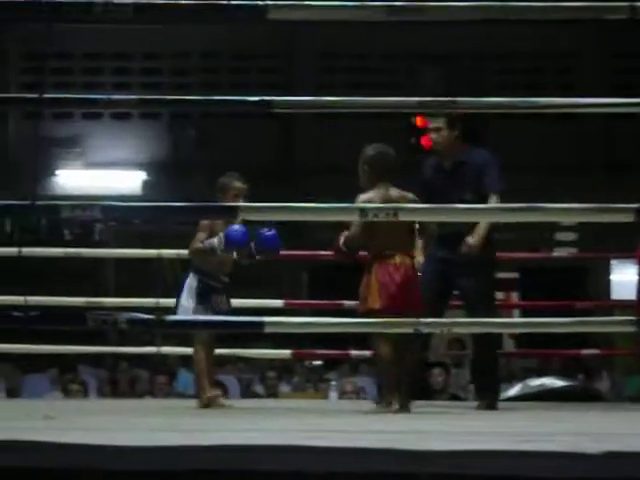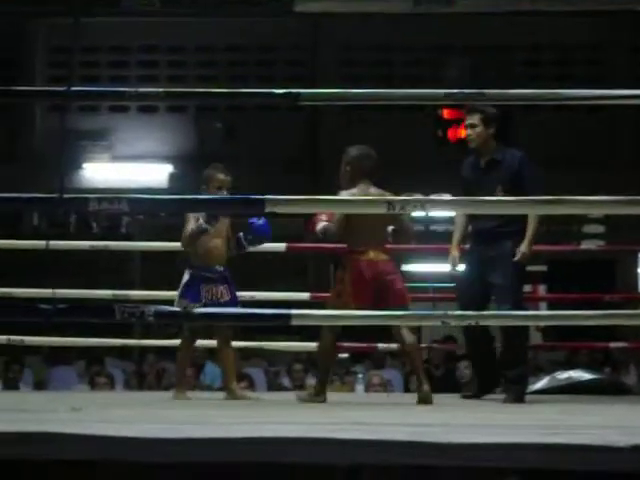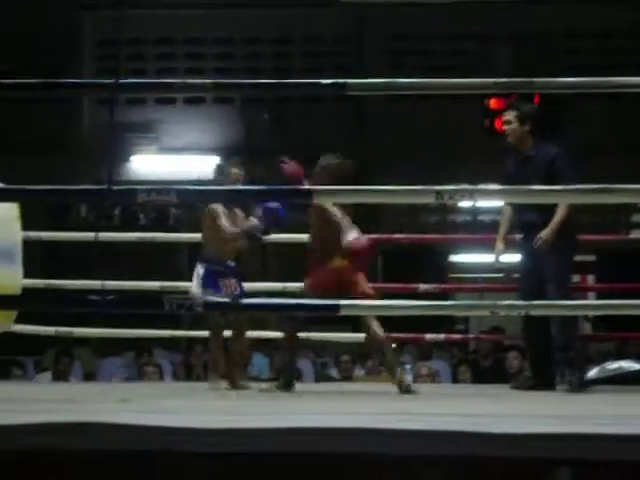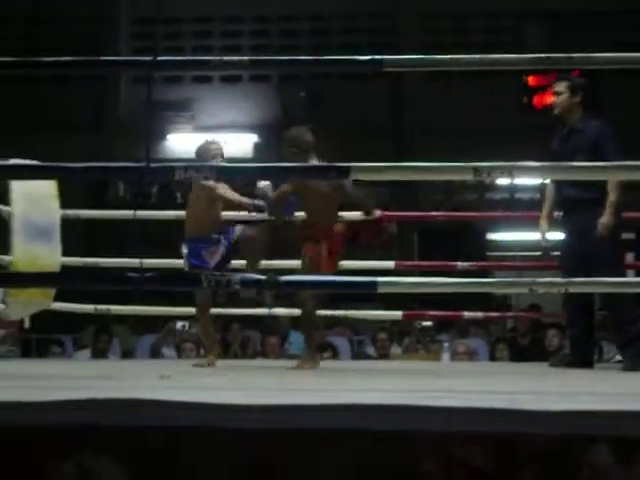
dt=0.4s
person 1, frame 1
left shoulder: (481, 160)
right shoulder: (430, 167)
left elbow: (494, 201)
left wrist: (478, 235)
right wrist: (420, 250)
left hip: (473, 252)
right hip: (439, 251)
left knee: (481, 321)
right knee: (422, 317)
left ankle: (487, 393)
person 1, frame 2
left shoulder: (515, 160)
right shoulder: (469, 166)
left wrist: (527, 242)
right wrist: (455, 245)
left hip: (507, 247)
right hip: (478, 247)
left knee: (509, 313)
right knee: (469, 311)
left ankle: (515, 385)
right ankle: (486, 378)
person 1, frame 3
left shoulder: (551, 154)
right shoulder: (513, 162)
left wrist: (551, 230)
right wrist: (500, 238)
left hip: (555, 239)
right hip: (529, 241)
left knee: (559, 298)
right knee: (531, 305)
left ankle: (574, 368)
right ankle: (541, 373)
person 1, frame 4
left shoulder: (599, 130)
right shoulder: (559, 139)
left wrist: (609, 212)
right wrist: (545, 216)
left hip: (598, 216)
right hip: (574, 218)
left knee: (611, 279)
right ankle: (580, 351)
person 2, frame 1
left shoulder: (365, 199)
right shoulder: (409, 199)
left elbow: (356, 238)
left wrist: (343, 242)
left hip: (380, 269)
right hip: (407, 268)
left knee: (380, 335)
right knee: (402, 335)
left ankle: (390, 397)
right ankle: (404, 396)
person 2, frame 2
left shoulder: (345, 196)
right shoulder: (387, 198)
left elbow: (335, 233)
right elbow: (406, 232)
left wrist: (322, 225)
left hip: (356, 265)
right hip: (383, 264)
left knee: (330, 324)
right knee: (399, 325)
left ankle: (320, 389)
right ankle: (423, 384)
person 2, frame 3
left shoulder: (321, 203)
right shoulder: (325, 199)
left elbow: (341, 219)
left wrist: (351, 237)
right wrist: (298, 178)
left hip: (327, 270)
right hip: (346, 269)
right knee: (369, 321)
left ankle: (287, 379)
right ankle: (397, 377)
person 2, frame 4
left shoulder: (299, 178)
left elbow: (275, 201)
right elbow: (356, 195)
right wrist: (373, 213)
left hip: (319, 237)
right hip: (335, 231)
left knee: (307, 296)
left ankle: (310, 354)
person 3, frame 1
left shoulder: (236, 224)
right shoulder: (210, 221)
left elbow: (239, 255)
right elbow: (194, 250)
right wrist: (217, 244)
left hip: (220, 287)
right hip: (201, 283)
left knee: (211, 340)
right knee: (202, 338)
left ankle: (207, 393)
right ankle: (205, 391)
person 3, frame 2
left shoulder: (224, 217)
right shoulder: (195, 213)
right elbow: (186, 243)
left wrist: (246, 237)
right wrist: (204, 223)
left hip: (221, 279)
right hip: (197, 278)
left knee: (225, 334)
right knee: (190, 334)
left ankle: (231, 386)
right ankle: (180, 387)
person 3, frame 3
left shoulder: (238, 213)
right shoulder: (215, 209)
left elbow: (241, 245)
right elbow: (228, 235)
left wrist: (255, 224)
right wrist: (254, 225)
left hip: (230, 272)
right hip: (210, 272)
left knee: (240, 325)
right knee: (217, 323)
left ankle: (236, 376)
right ankle: (215, 373)
person 3, frame 4
left shoulder: (221, 186)
right shoulder: (203, 184)
left elbow: (238, 200)
right elbow: (233, 200)
right wrist: (261, 205)
left hip: (219, 242)
right hip: (196, 248)
left knee: (254, 238)
right knee: (204, 302)
right ankle: (212, 352)
